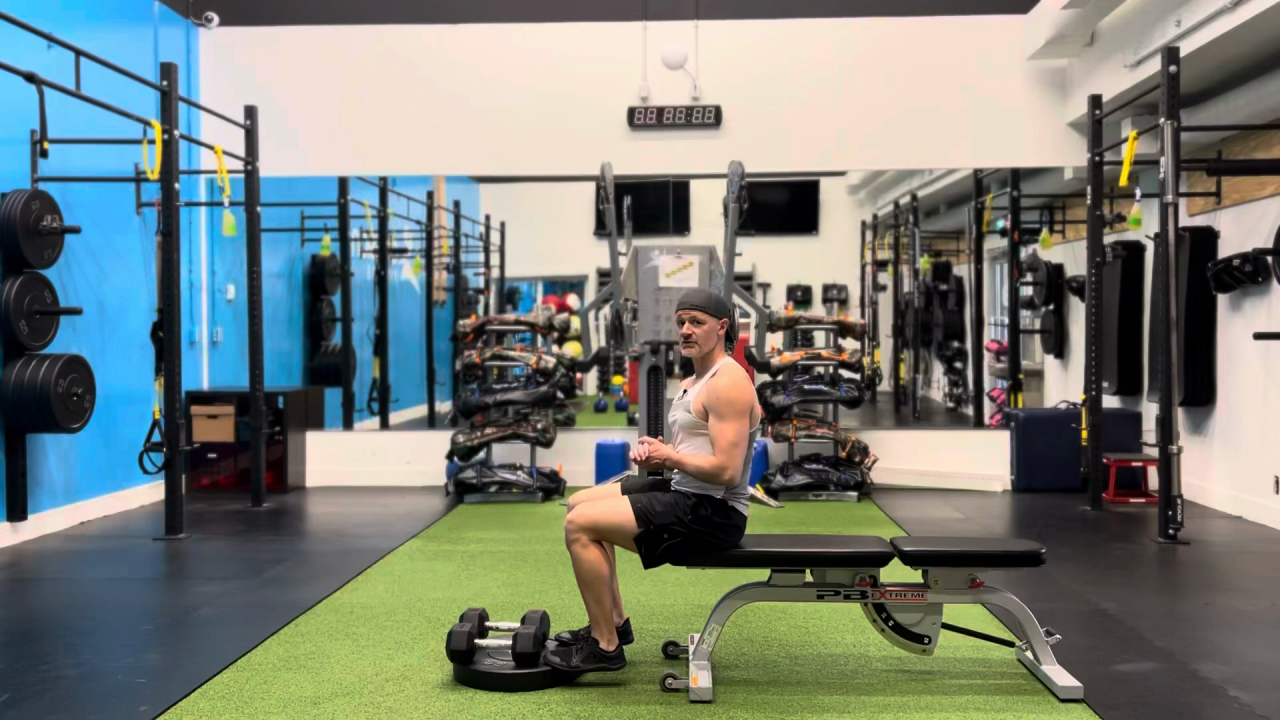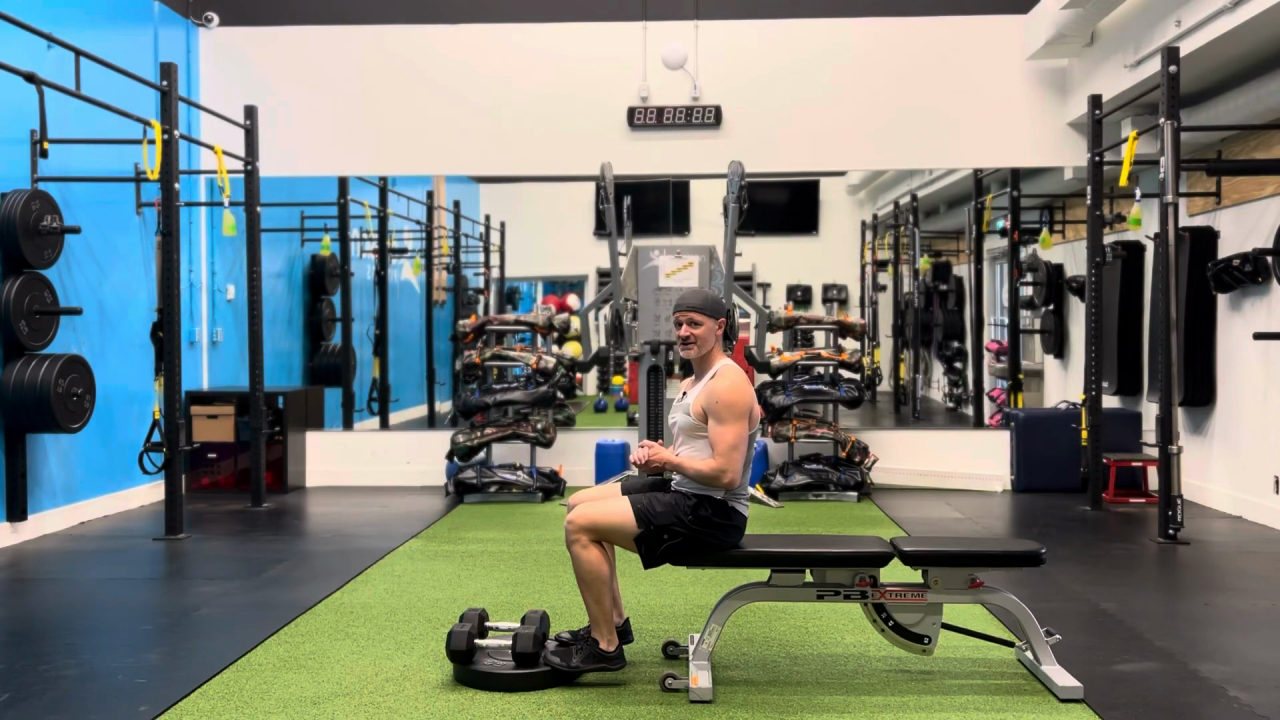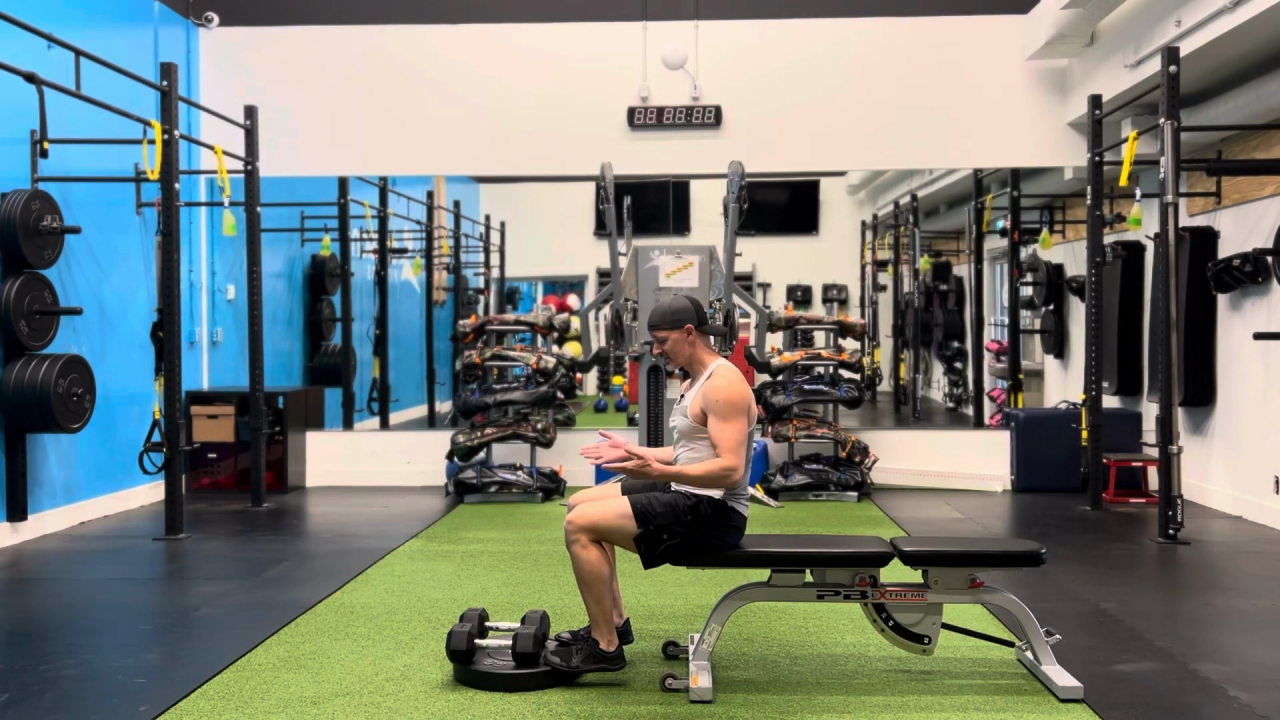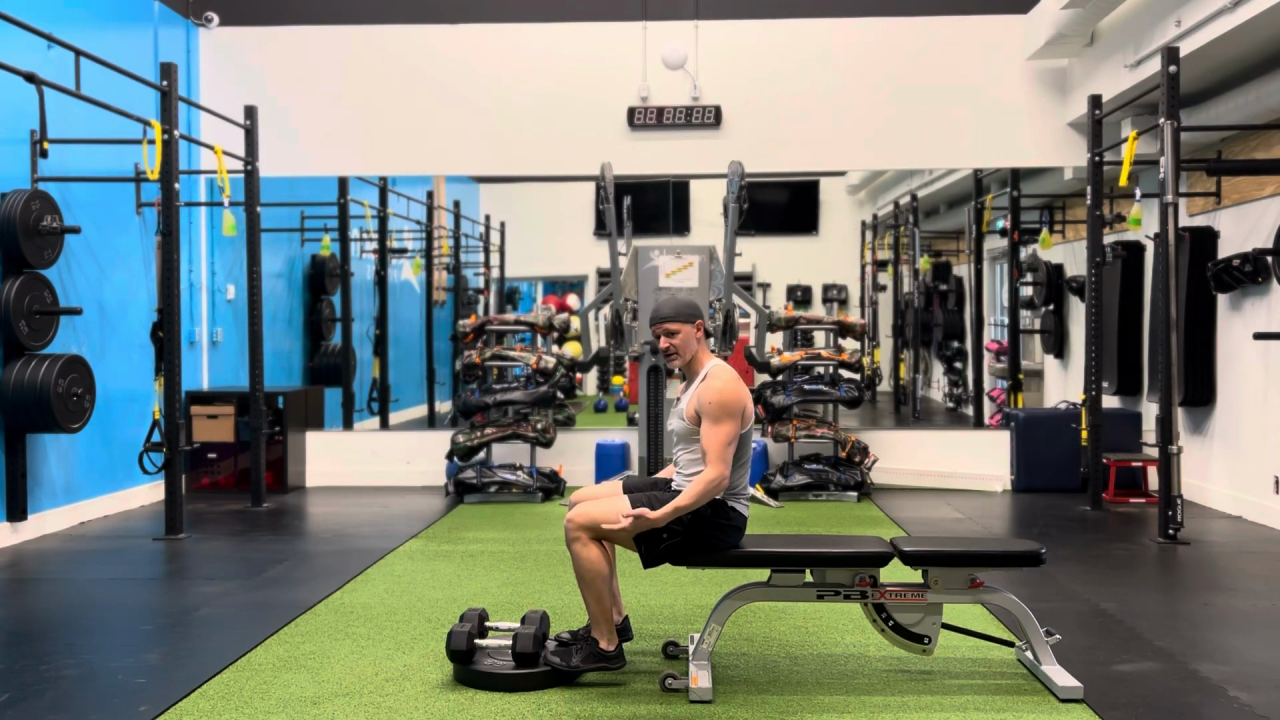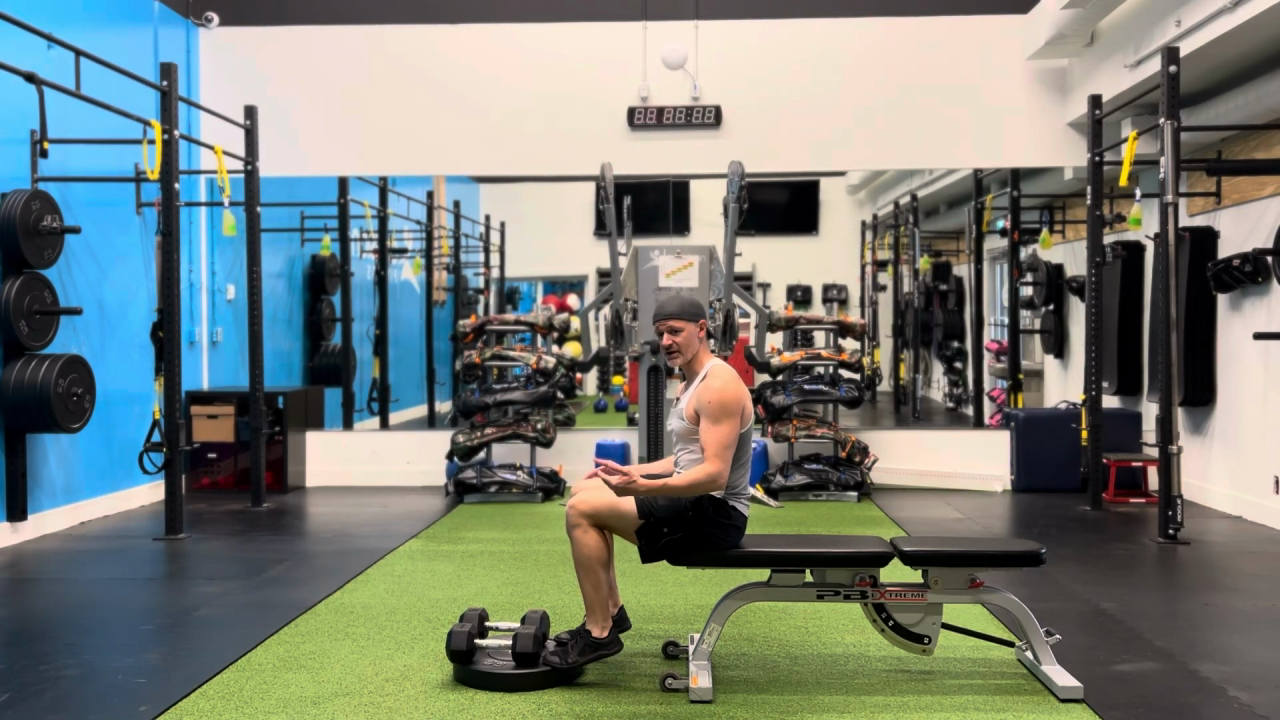
dt=1s
person 1, frame 1
left shoulder: (728, 383)
right shoulder: (692, 382)
left elbow: (726, 470)
left wrist: (668, 457)
right wrist: (654, 452)
left hip: (712, 512)
right hip: (687, 495)
left knee: (580, 524)
right knee: (580, 505)
left ankle: (605, 646)
right ankle: (613, 622)
person 1, frame 2
left shoulder: (727, 385)
right shoulder: (692, 383)
left elbow: (726, 474)
left wrist: (667, 461)
right wrist: (654, 454)
left hip: (712, 512)
right hip: (686, 495)
left knee: (580, 525)
right knee: (580, 505)
left ankle: (605, 646)
right ankle: (614, 622)
person 1, frame 3
left shoulder: (724, 385)
right shoulder: (697, 382)
left elbow: (731, 470)
left wrist: (659, 471)
right wrist: (632, 451)
left hip: (712, 512)
right hip: (689, 496)
left knee: (579, 525)
right knee: (579, 505)
left ankle: (605, 646)
right ankle: (613, 621)
person 1, frame 4
left shoulder: (719, 386)
right shoulder: (693, 383)
left elbow: (717, 476)
left wrist: (658, 517)
right wrist: (637, 490)
left hip: (713, 513)
right hip: (691, 497)
left knee: (580, 524)
right knee: (581, 501)
left ankle: (605, 645)
right ankle: (613, 620)
person 1, frame 5
left shoulder: (719, 386)
right shoulder: (692, 384)
left elbow: (715, 475)
left wrist: (644, 488)
right wrist: (629, 472)
left hip: (715, 512)
right hip: (695, 499)
left knee: (581, 510)
right knee: (581, 492)
left ankle: (599, 633)
right ankle: (609, 612)
